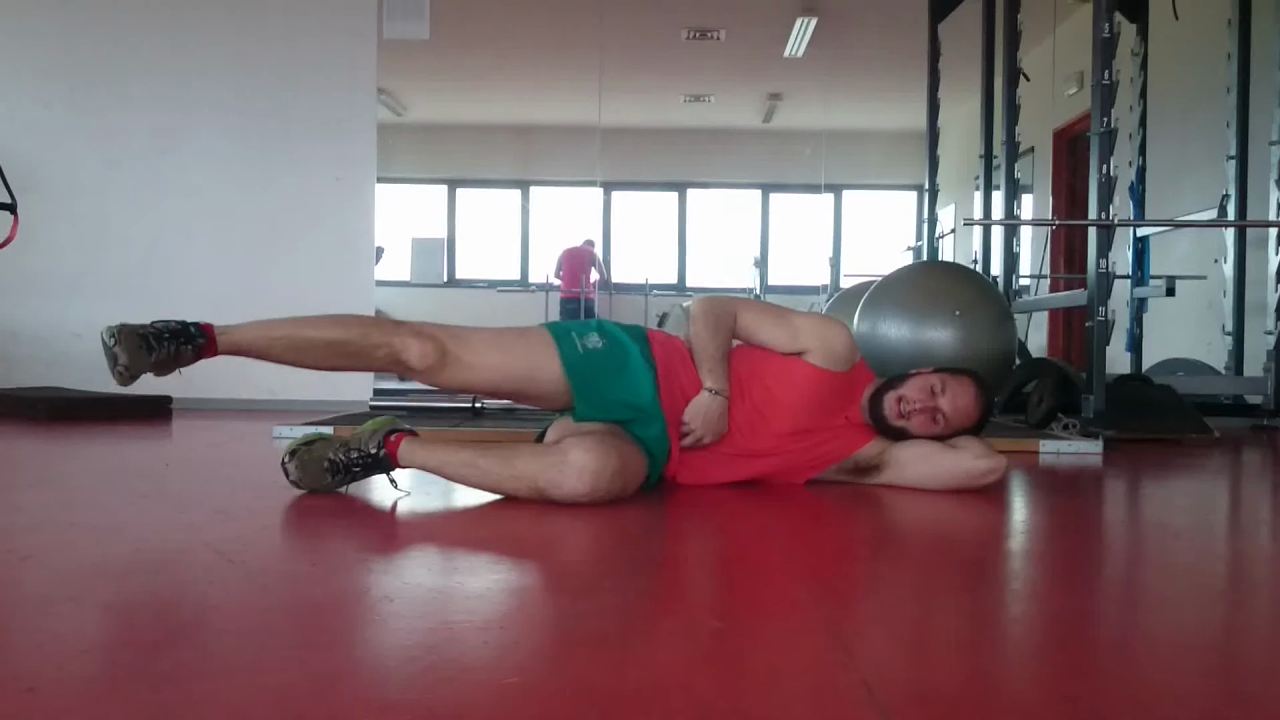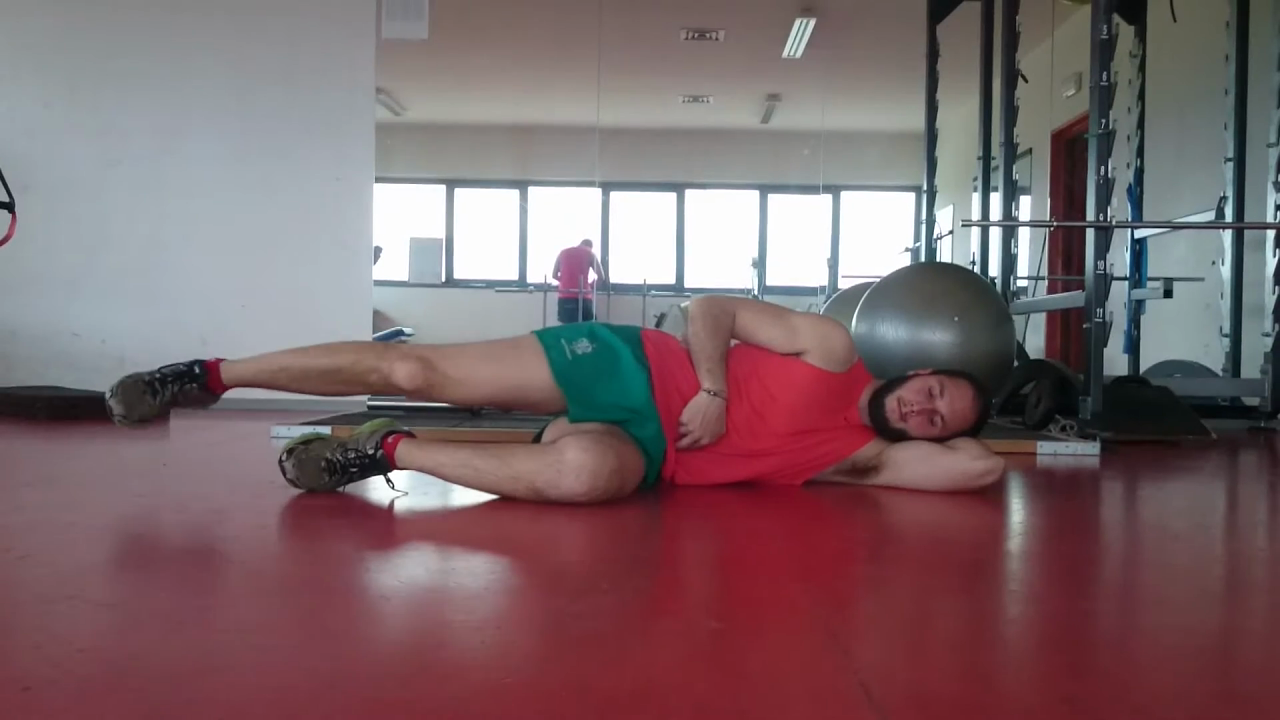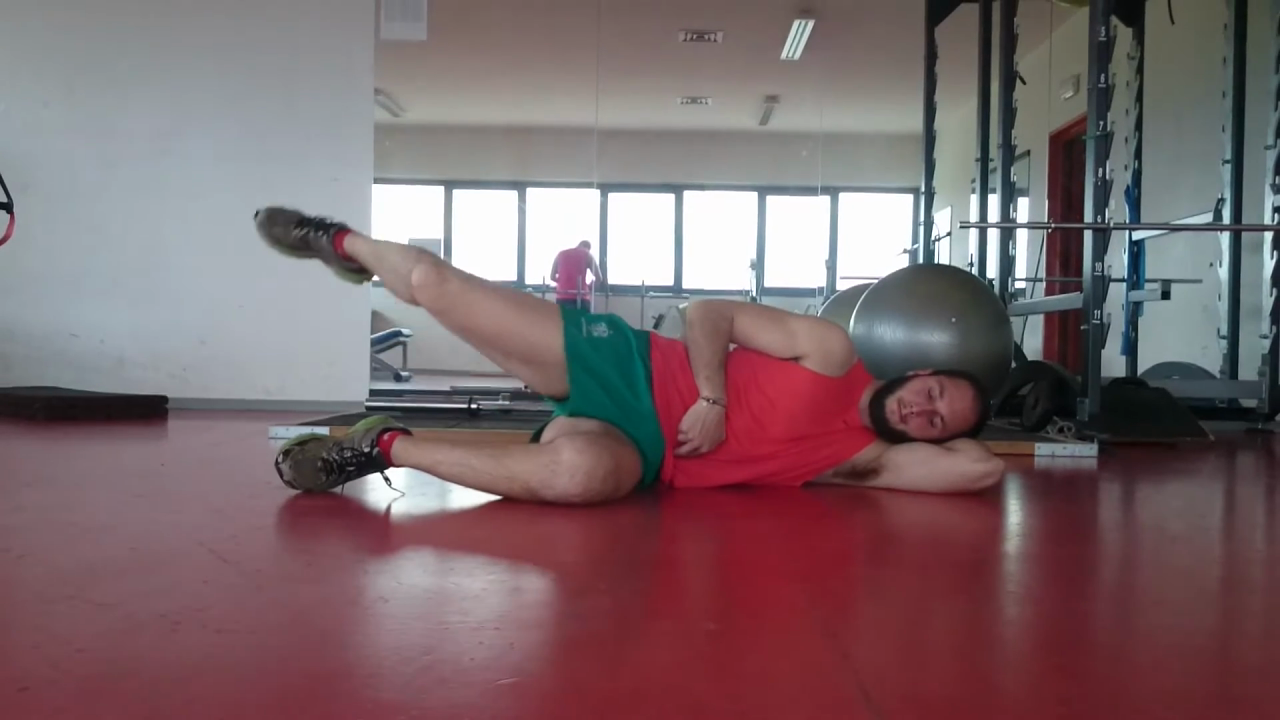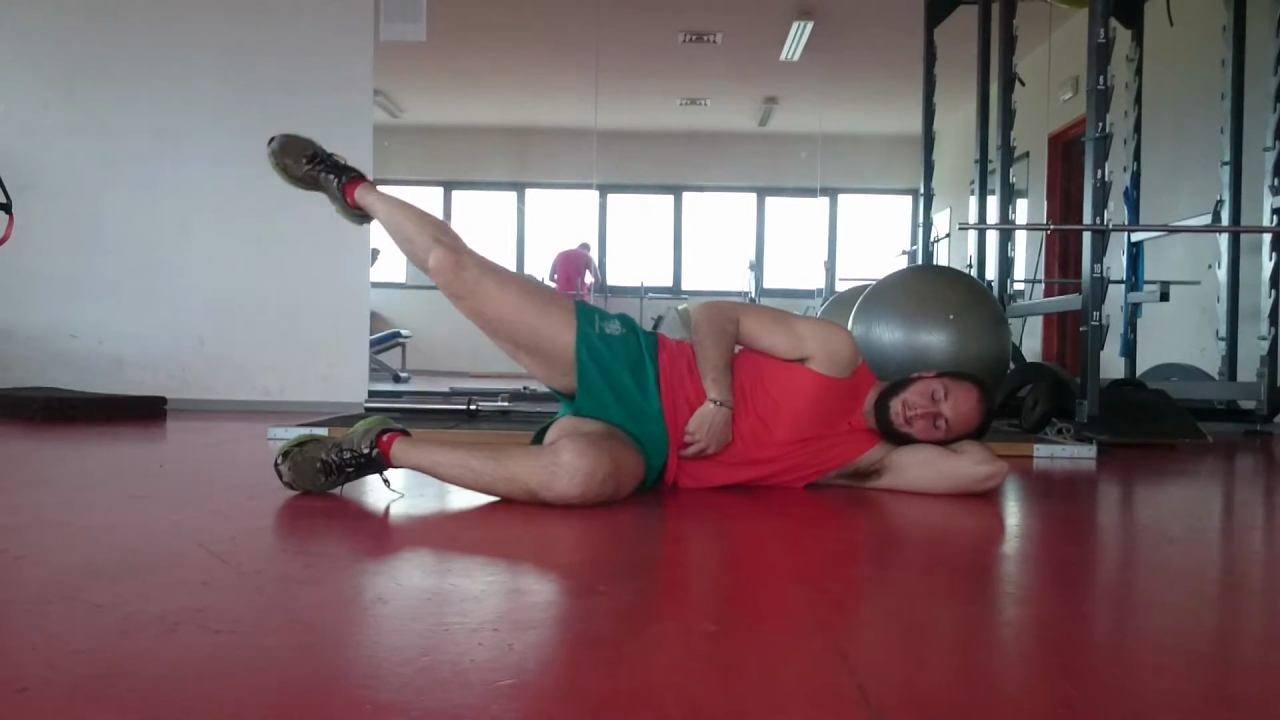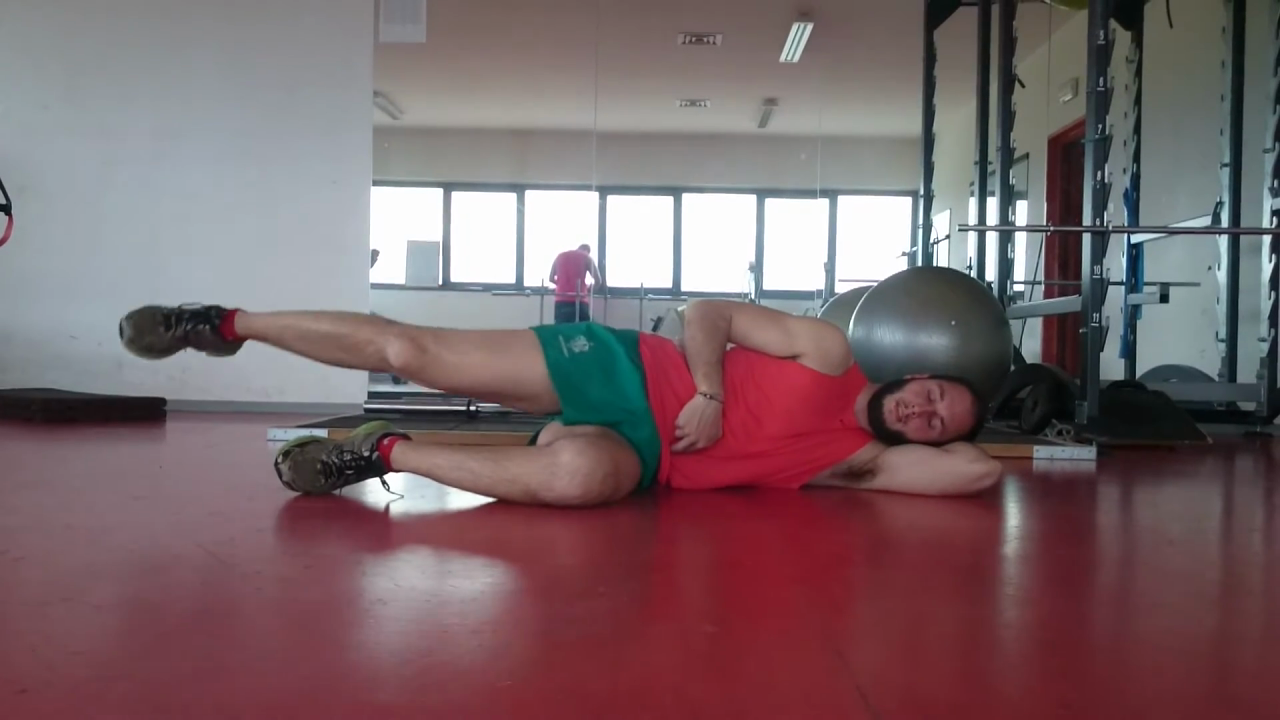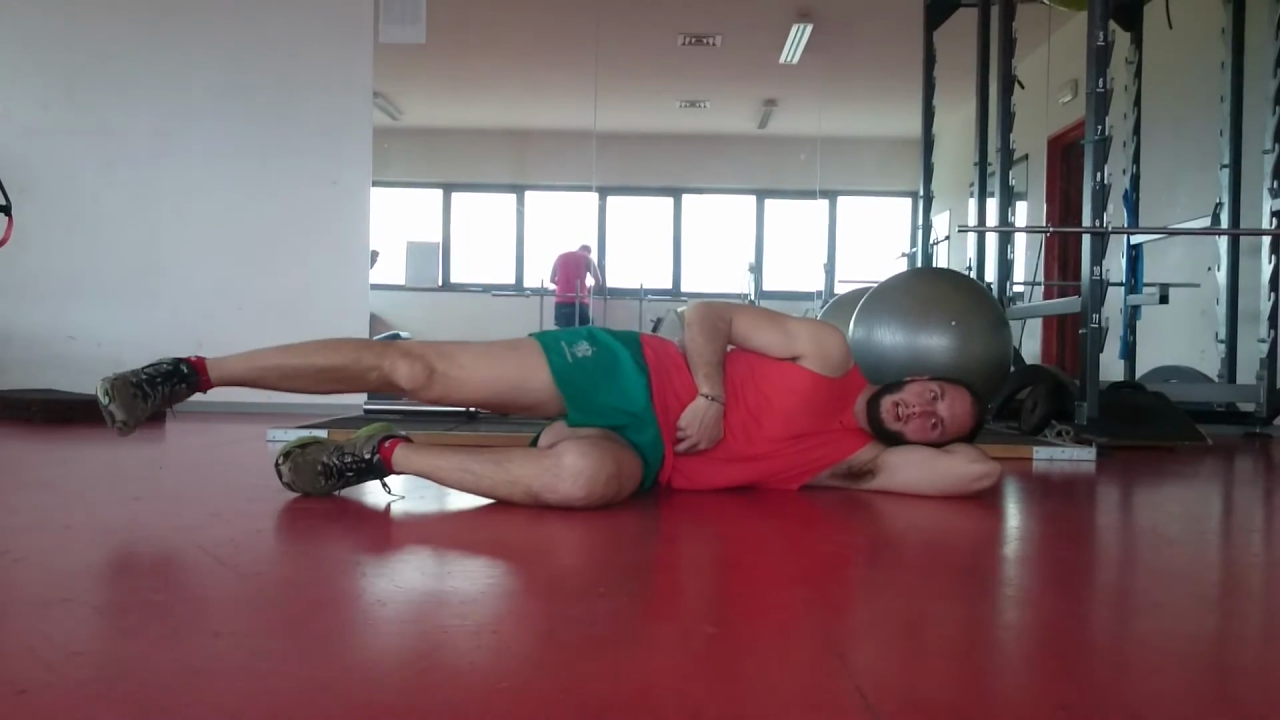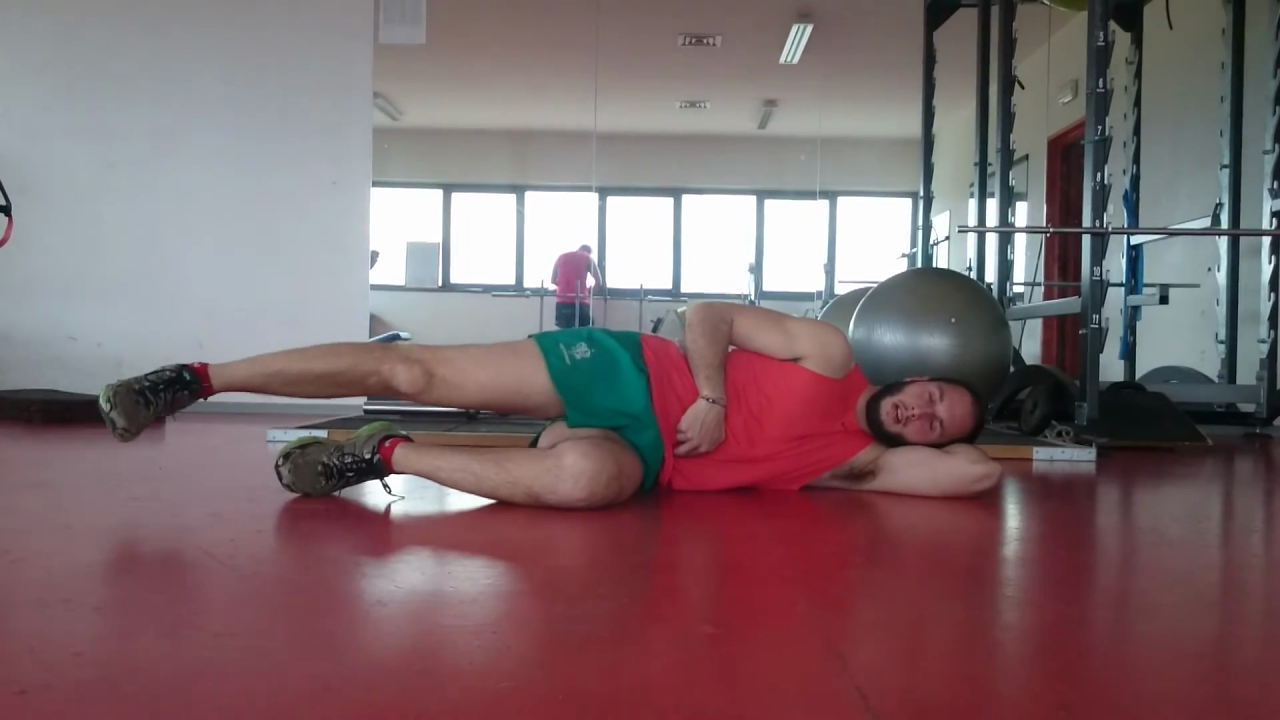
dt=0.4s
person 1, frame 1
left shoulder: (867, 455)
right shoulder: (834, 350)
left elbow: (984, 466)
right elbow: (714, 309)
right wrist: (716, 388)
left hip: (645, 445)
right hip: (627, 365)
left knee: (585, 470)
right knee: (425, 350)
left ankle: (389, 449)
right ankle: (201, 337)
person 1, frame 2
left shoulder: (867, 456)
right shoulder: (833, 350)
right elbow: (711, 308)
right wrist: (714, 391)
left hip: (646, 449)
right hip: (625, 367)
left knee: (583, 471)
right knee: (413, 367)
left ankle: (387, 450)
right ankle: (211, 374)
person 1, frame 3
left shoulder: (868, 459)
right shoulder: (832, 354)
right elbow: (710, 313)
right wrist: (708, 399)
left hip: (643, 447)
right hip: (626, 366)
left knee: (583, 472)
right knee: (430, 281)
left ankle: (379, 447)
right ankle: (344, 242)
person 1, frame 4
left shoulder: (873, 460)
right shoulder: (837, 359)
left elbow: (985, 471)
right elbow: (715, 315)
right wrist: (717, 401)
left hip: (642, 452)
right hip: (633, 368)
left knee: (583, 476)
right knee: (453, 266)
left ankle: (384, 449)
person 1, frame 5
left shoulder: (862, 462)
right shoulder: (829, 358)
right elbow: (708, 312)
right wrist: (708, 396)
left hip: (636, 458)
right hip: (624, 374)
left knee: (577, 475)
right knee: (406, 350)
left ankle: (386, 453)
right ankle: (224, 322)
person 1, frame 6
left shoulder: (861, 462)
right shoulder: (828, 354)
right elbow: (708, 315)
right wrist: (711, 397)
left hip: (638, 452)
right hip: (621, 371)
left knee: (580, 474)
right knee: (412, 366)
left ankle: (381, 454)
right ankle: (195, 371)
person 1, frame 7
left shoulder: (862, 463)
right shoulder: (832, 356)
right elbow: (708, 315)
right wrist: (712, 399)
left hip: (644, 453)
right hip: (623, 374)
left knee: (585, 476)
right knee: (411, 369)
left ankle: (381, 455)
right ankle: (197, 377)
